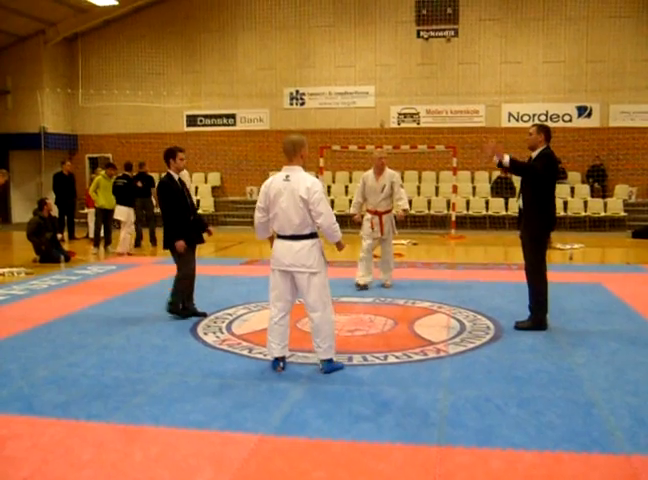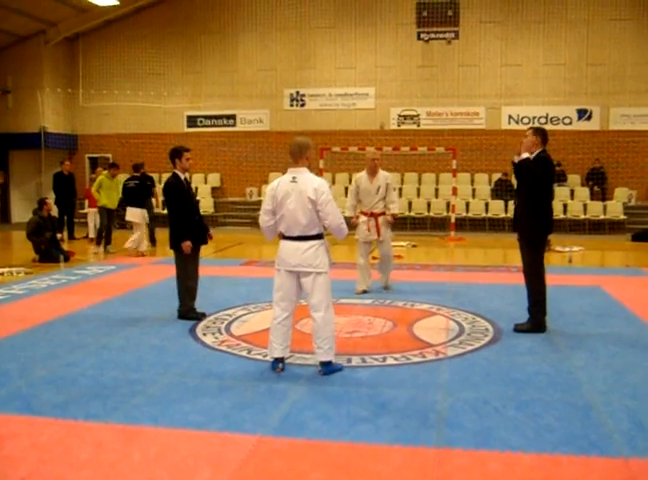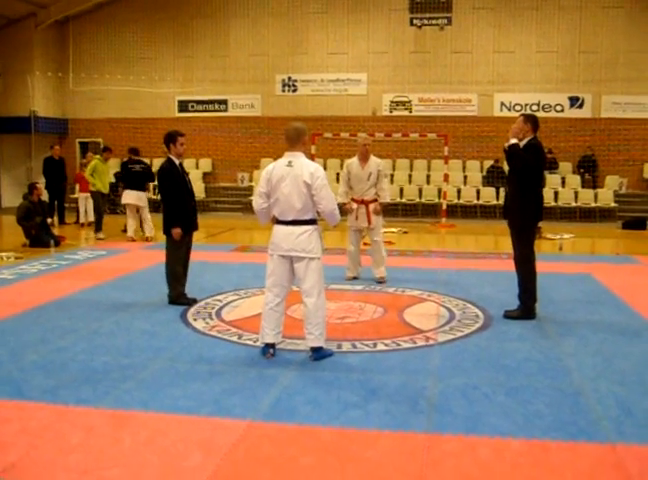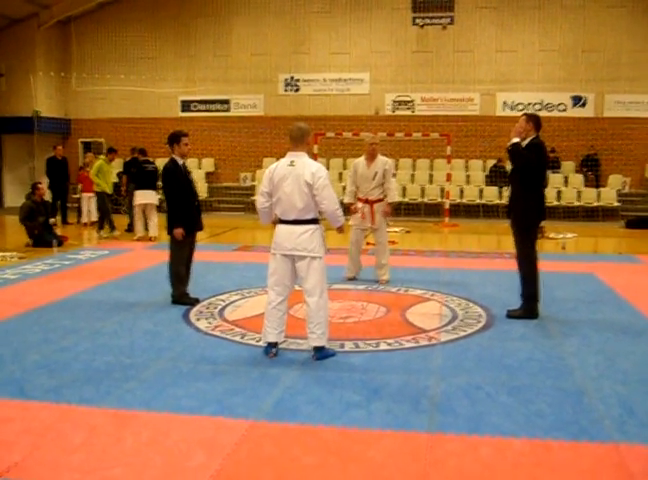
dt=0.3s
person 1, frame 1
left shoulder: (269, 184)
right shoulder: (311, 183)
left elbow: (260, 219)
right elbow: (325, 219)
left wrist: (269, 237)
right wrist: (338, 240)
left hip: (281, 250)
right hip: (307, 250)
left knee: (279, 307)
right knee: (319, 308)
left ankle: (278, 357)
right ankle: (326, 359)
person 1, frame 2
left shoulder: (275, 186)
right shoulder: (318, 184)
left elbow: (266, 222)
right elbow: (333, 220)
right wrist: (343, 234)
left hip: (287, 251)
right hip: (313, 251)
left knee: (282, 306)
right knee: (321, 308)
left ankle: (277, 358)
right ankle: (325, 361)
person 1, frame 3
left shoulder: (271, 169)
right shoulder: (313, 169)
left elbow: (260, 204)
right elbow: (327, 205)
right wrist: (335, 220)
left hip: (280, 235)
right hip: (306, 236)
left knee: (274, 291)
right knee: (313, 293)
left ankle: (269, 343)
right ankle: (316, 346)
person 1, frame 4
left shoulder: (273, 169)
right shoulder: (315, 169)
left elbow: (262, 203)
right elbow: (329, 205)
right wrist: (339, 224)
left hip: (283, 234)
right hip: (308, 235)
left knee: (277, 290)
right knee: (315, 292)
left ankle: (271, 343)
right ankle: (318, 346)
person 2, frame 1
left shoulder: (547, 157)
right shoulder: (539, 157)
left elbow: (530, 171)
right elbow: (522, 171)
left wrist: (503, 158)
right wrist: (499, 157)
left hip: (539, 222)
right hip: (533, 220)
left knee: (536, 270)
right knee: (534, 269)
left ankle: (538, 318)
right ankle: (538, 316)
person 2, frame 2
left shoulder: (543, 160)
right shoulder: (535, 160)
left elbow: (530, 177)
right elbow: (522, 176)
left wrist: (524, 155)
right wrist: (520, 157)
left hip: (535, 224)
right hip: (530, 223)
left knee: (534, 272)
right knee: (532, 272)
left ankle: (537, 320)
right ankle: (536, 318)
person 2, frame 3
left shoulder: (534, 147)
right shoulder: (526, 147)
left elbow: (520, 165)
right elbow: (514, 164)
left wrist: (513, 141)
right wrist: (511, 144)
left hip: (526, 211)
right hip: (520, 209)
left knee: (524, 259)
right knee: (523, 258)
left ankle: (527, 307)
right ankle: (526, 304)
person 2, frame 4
left shoulder: (536, 146)
right shoulder: (530, 146)
left elbow: (522, 164)
right elbow: (517, 163)
left wrist: (515, 140)
right wrist: (514, 143)
left hip: (528, 210)
right hip: (523, 209)
left knee: (526, 258)
right knee: (525, 257)
left ankle: (530, 307)
right ankle: (529, 304)
person 3, frame 1
left shoulder: (180, 182)
right shoulder: (165, 184)
right elbow: (168, 214)
left wrist: (203, 226)
right wrist: (176, 238)
left hip: (189, 234)
right hip: (178, 236)
left knee: (190, 272)
right knee: (185, 272)
left ankle: (188, 306)
right ankle: (174, 304)
person 3, frame 2
left shoulder: (185, 181)
right shoulder: (172, 184)
right elbow: (176, 214)
left wrist: (205, 229)
right wrist: (183, 238)
left hip: (193, 234)
right hip: (184, 237)
left knee: (192, 274)
right knee: (186, 275)
left ankle: (189, 307)
right ankle: (185, 310)
person 3, frame 3
left shoulder: (179, 166)
right shoulder: (166, 169)
right elbow: (168, 200)
left wrist: (190, 220)
right wrist: (174, 225)
left hip: (186, 221)
right hip: (177, 223)
left knee: (183, 260)
right knee: (175, 260)
left ankle: (180, 293)
right ankle: (175, 295)
person 3, frame 4
left shoulder: (182, 167)
right shoulder: (170, 169)
right elbow: (171, 200)
left wrist: (195, 220)
right wrist: (176, 225)
left hip: (189, 222)
right hip: (180, 223)
left knee: (186, 260)
right knee: (178, 260)
left ankle: (182, 292)
right ankle: (178, 294)
person 4, frame 1
left shoulder: (393, 175)
right shoulder: (366, 176)
left elbow: (400, 194)
right elbow: (359, 196)
left wrist: (402, 209)
right wrist: (356, 212)
left hip: (386, 217)
right hip: (370, 217)
left knee: (387, 251)
right knee: (366, 249)
left ankle: (386, 279)
right ankle: (363, 280)
person 4, frame 2
left shoulder: (386, 177)
right shoulder: (358, 178)
left elbow: (391, 197)
right elbow: (352, 198)
left wrist: (391, 214)
right wrist: (352, 216)
left hip: (381, 219)
right hip: (364, 219)
left knee: (386, 253)
right knee: (363, 254)
left ankle: (385, 280)
right ankle: (362, 285)
person 4, frame 3
left shoulder: (378, 163)
right shoulder: (349, 164)
left elbow: (382, 185)
right elbow: (344, 185)
left wrist: (380, 203)
right wrist: (345, 202)
left hip: (372, 206)
right hip: (355, 206)
left knee: (377, 241)
right knee: (353, 242)
left ankle: (380, 274)
right ankle: (353, 272)
person 4, frame 4
left shoulder: (386, 162)
right shoulder: (357, 163)
left elbow: (390, 185)
right elbow: (351, 185)
left wrist: (389, 204)
right wrist: (351, 203)
left hip: (378, 206)
right hip: (361, 206)
left knee: (381, 242)
right knee: (355, 240)
left ankle: (382, 275)
right ankle: (352, 272)
